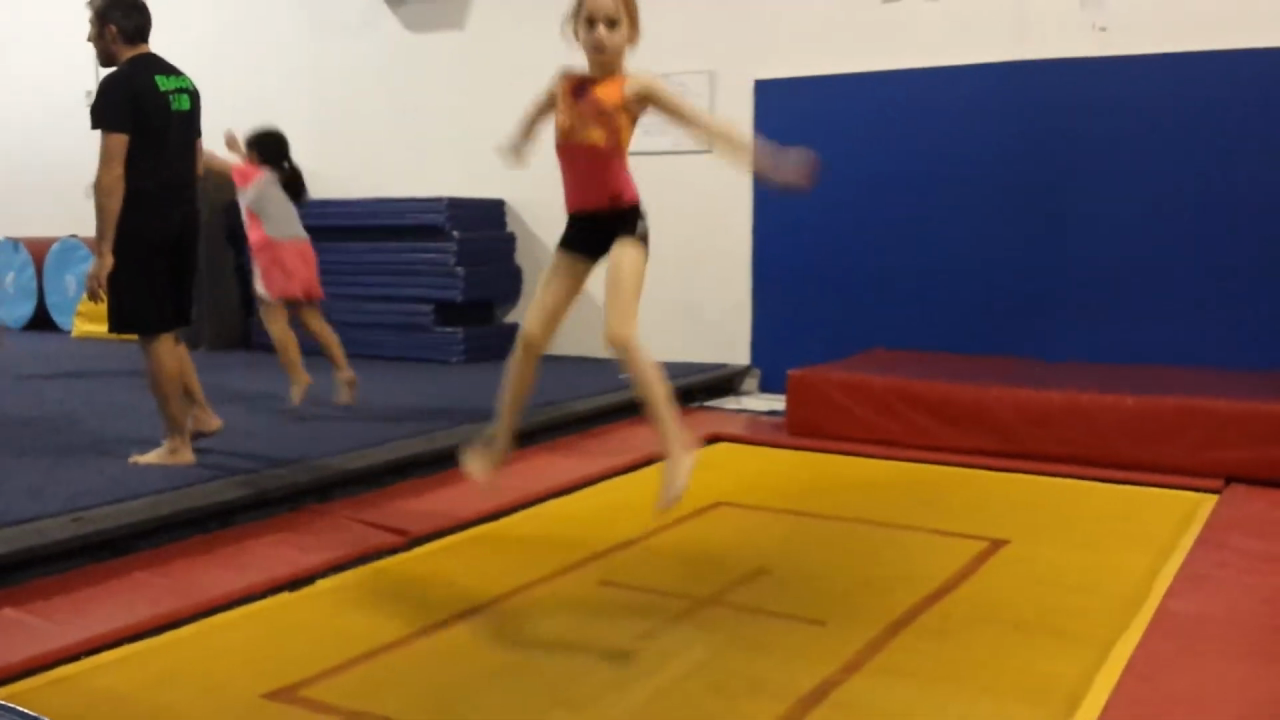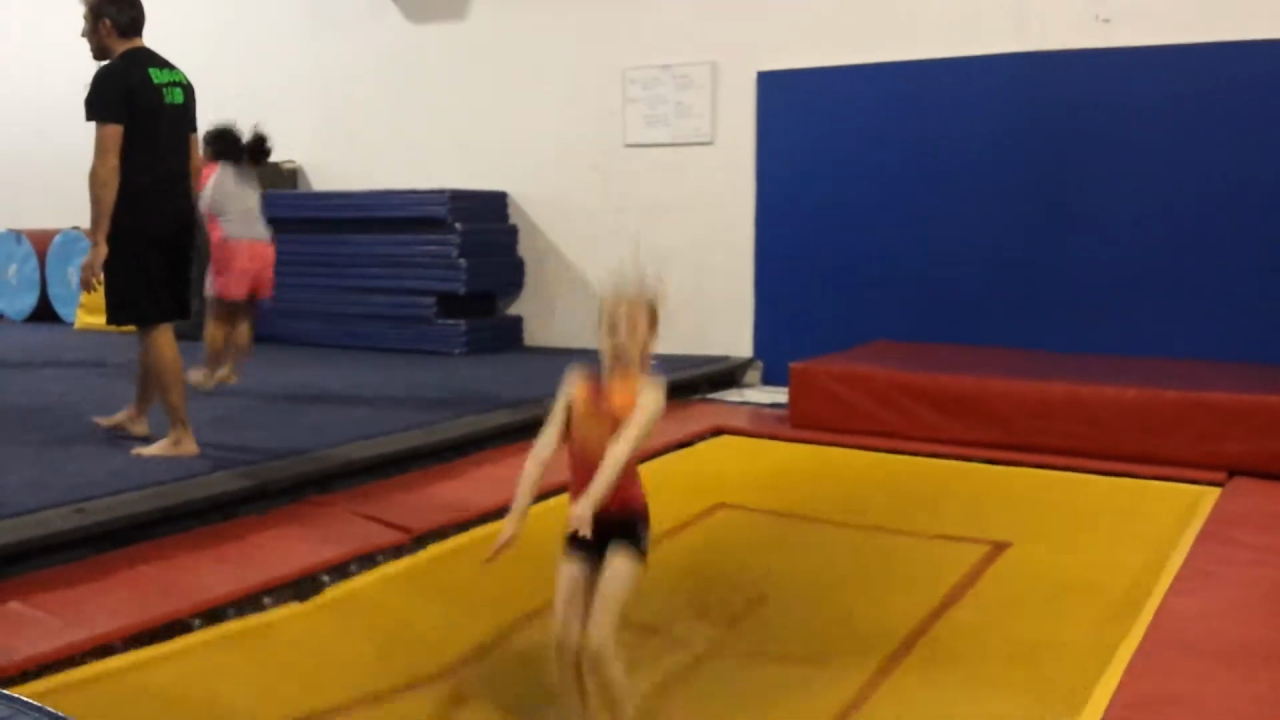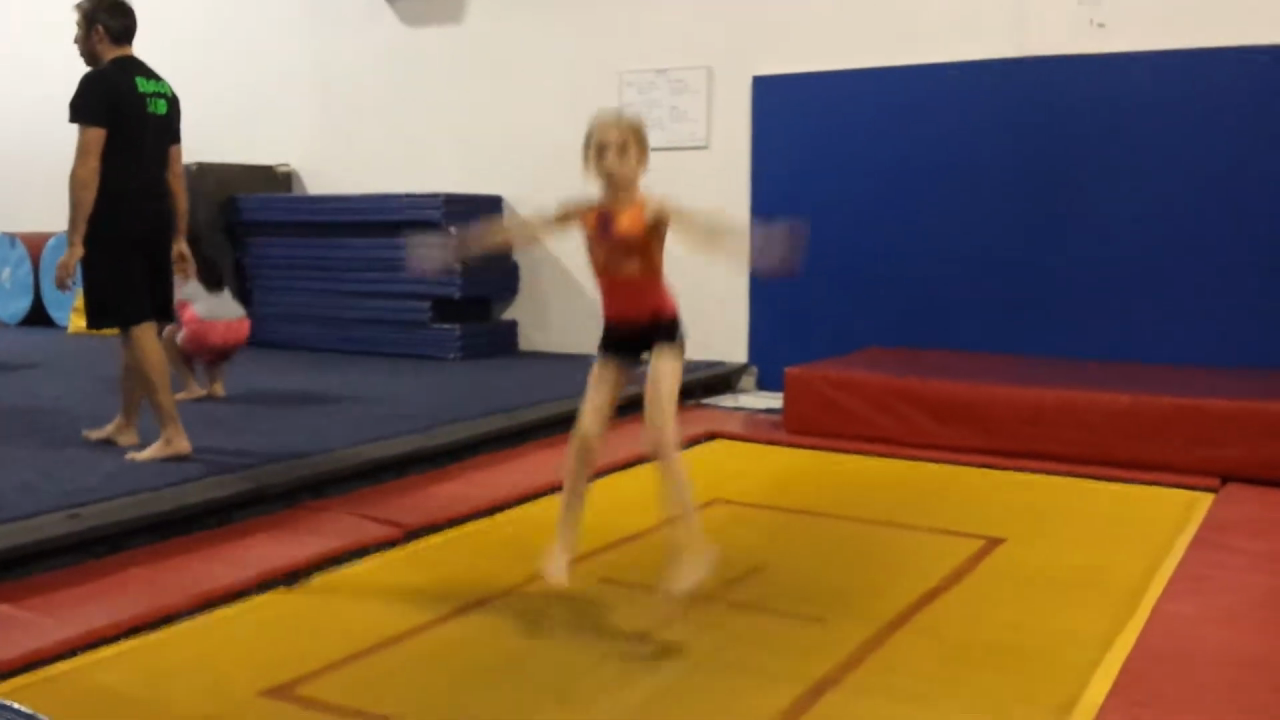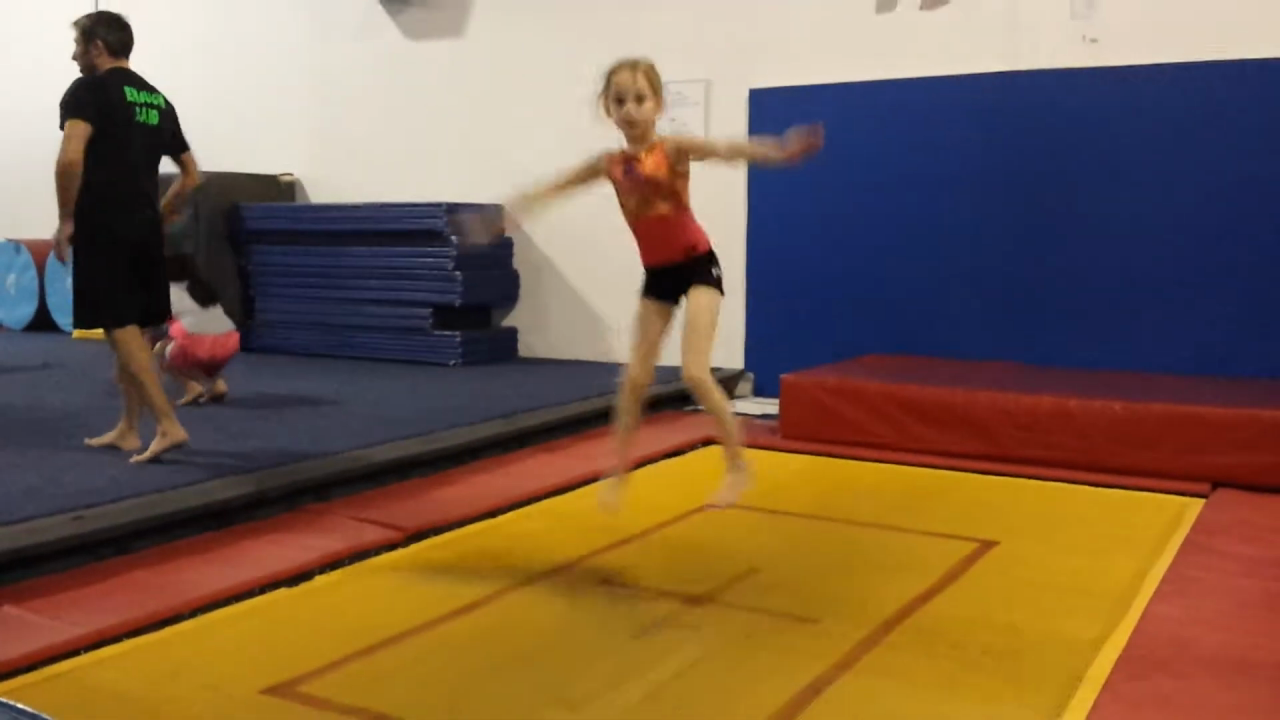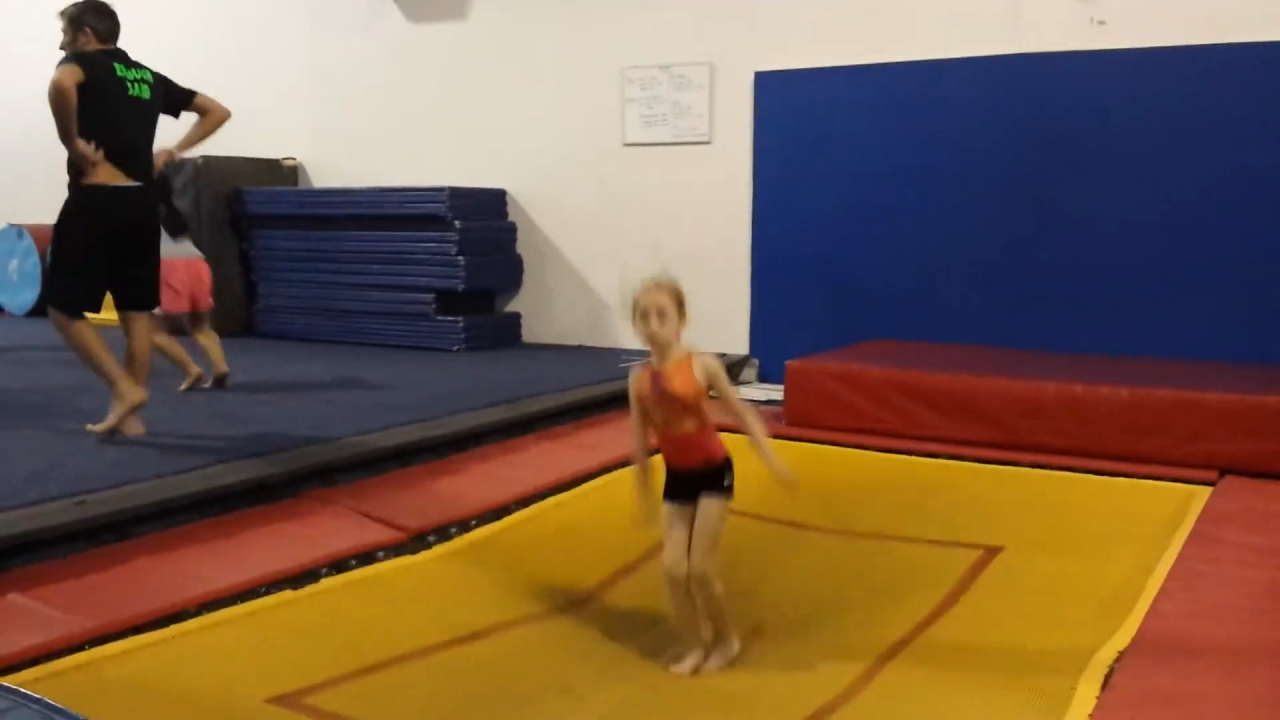
dt=0.3s
person 1, frame 1
left shoulder: (637, 88)
right shoulder: (564, 85)
left elbow: (704, 124)
right elbow: (533, 117)
left wrist: (763, 159)
right wrist: (518, 145)
left hip: (622, 220)
right hip: (578, 225)
left knee: (621, 336)
right knee: (531, 336)
left ankle: (679, 446)
right ankle: (498, 442)
person 1, frame 2
left shoulder: (648, 392)
right shoulder: (576, 385)
left elbow: (625, 444)
right elbow: (544, 447)
left wrist: (593, 499)
right wrist: (515, 516)
left hip: (623, 523)
right hip: (581, 524)
left knee: (596, 643)
right knee: (565, 642)
person 1, frame 3
left shoulder: (654, 213)
right shoulder: (583, 213)
left elbow: (698, 226)
right elbow: (519, 228)
left wrist: (733, 242)
right wrist: (460, 247)
left hip: (660, 329)
right hip: (617, 334)
left knee: (661, 440)
right knee: (585, 437)
left ankle: (693, 546)
right ankle: (564, 541)
person 1, frame 4
left shoulder: (676, 149)
right shoulder: (609, 163)
left elbow: (724, 149)
right elbow: (551, 188)
left wrist: (779, 151)
right wrist: (502, 216)
left hip: (698, 265)
right hip: (657, 274)
left knee: (695, 373)
right knee: (635, 377)
left ankle: (736, 463)
right ankle: (619, 469)
person 1, frame 5
left shoulder: (703, 366)
right shoulder: (639, 379)
left elbow: (742, 412)
right elbow: (637, 438)
left wrist: (772, 459)
right wrist: (643, 490)
left hip: (713, 473)
right hip: (677, 479)
left knee: (700, 570)
right knee: (673, 570)
left ankle: (727, 639)
right ankle: (695, 644)
person 2, frame 1
left shoulder: (119, 85)
right shoulder: (182, 81)
left elbow: (112, 175)
left wrist: (104, 251)
left hip: (142, 228)
right hip: (183, 222)
left knee: (154, 335)
right knee: (168, 329)
left ankle: (177, 445)
right ankle: (201, 413)
person 2, frame 2
left shoulder: (114, 77)
right shoulder: (177, 76)
left elbow: (107, 165)
left wrist: (98, 241)
left hip: (138, 220)
right hip: (177, 217)
left knee: (153, 327)
right knee: (158, 323)
left ankle: (180, 435)
right ankle: (137, 415)
person 2, frame 3
left shoulder: (100, 83)
right shoulder: (162, 88)
left elbow: (87, 168)
left wrist: (75, 241)
right wrist: (180, 237)
left hip: (114, 225)
right hip: (154, 224)
left knee: (137, 329)
right knee: (138, 327)
left ankle: (173, 434)
right ankle: (125, 425)
person 2, frame 4
left shoulder: (89, 89)
right shoulder: (159, 100)
left elbow: (71, 158)
right elbow: (191, 175)
left wrist: (66, 221)
left hip: (102, 227)
right hip: (144, 228)
left knee: (121, 331)
right knee: (134, 330)
left ankle: (168, 424)
right ankle: (128, 429)
person 2, frame 5
left shoulder: (84, 64)
right shoulder: (149, 77)
left elbow: (61, 84)
right elbow: (218, 112)
left wrist: (71, 141)
right wrist: (174, 149)
left hip: (95, 203)
right hip: (141, 204)
left knee: (64, 310)
right knee: (137, 313)
left ankle: (126, 388)
right ankle: (128, 417)
person 3, frame 1
left shoulder: (249, 174)
right shoulder: (284, 177)
left elbow: (213, 163)
right wrist: (236, 149)
left hip: (274, 250)
right hip: (301, 248)
left knee: (275, 320)
right knee: (312, 317)
left ankle: (299, 379)
right ankle: (343, 370)
person 3, frame 2
left shoulder: (209, 174)
right shoulder: (247, 175)
left hip: (233, 250)
right hip: (262, 249)
left knee: (217, 316)
right knee: (241, 316)
left ankle: (209, 373)
right ankle: (229, 370)
person 3, frame 3
left shoulder: (174, 277)
right shoulder: (210, 271)
left hip: (207, 328)
right hip: (239, 327)
left knee: (170, 337)
right knee: (212, 348)
left ankle: (193, 388)
right ankle: (217, 386)
person 3, frame 4
right shoulder: (204, 290)
left hip: (197, 342)
right hip: (228, 341)
left knee: (161, 351)
left ankle: (193, 387)
right ankle: (218, 385)
person 3, frame 5
right shoulder: (172, 214)
left hip: (170, 269)
right hip: (198, 267)
left knee: (156, 331)
right knee: (201, 327)
left ankle: (191, 370)
right ankle: (220, 367)
